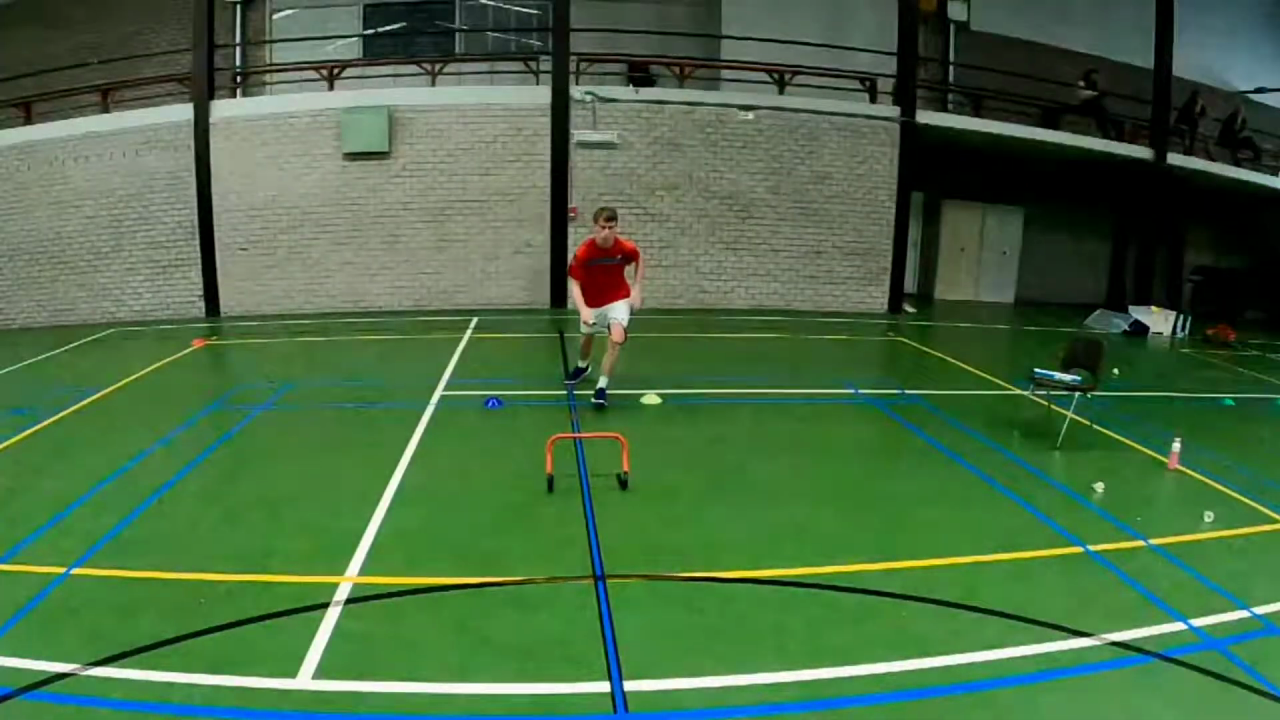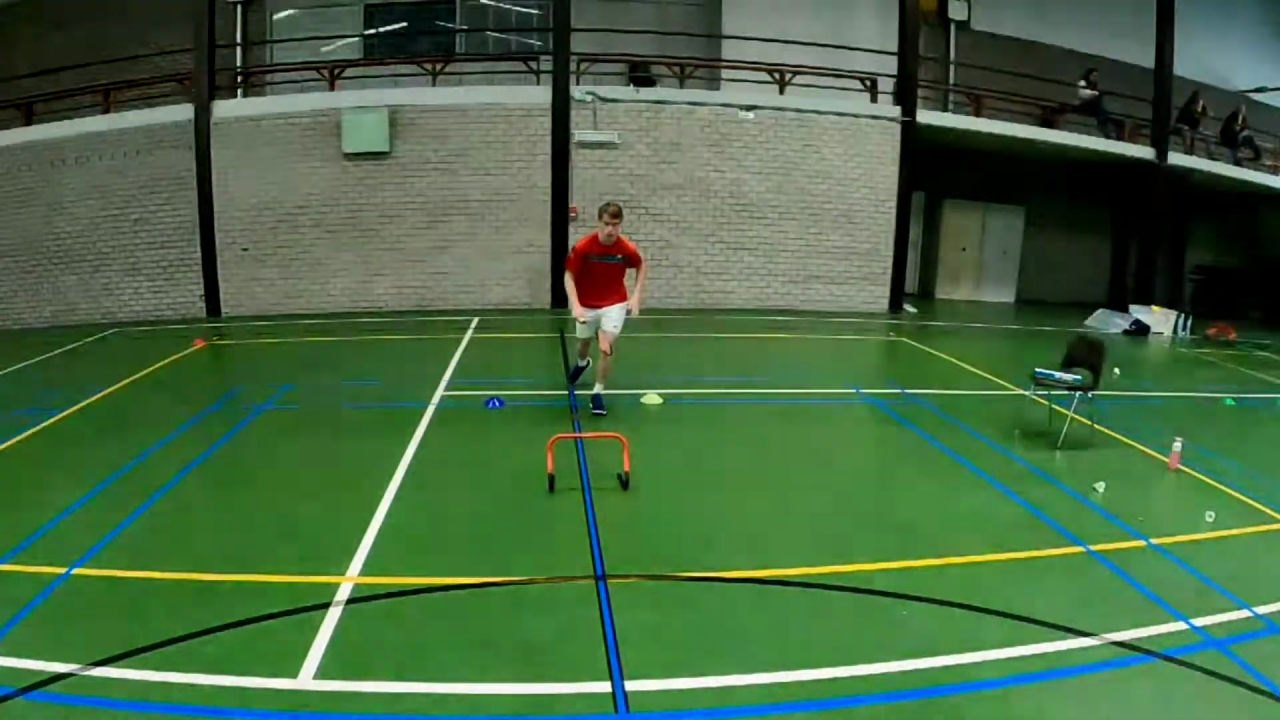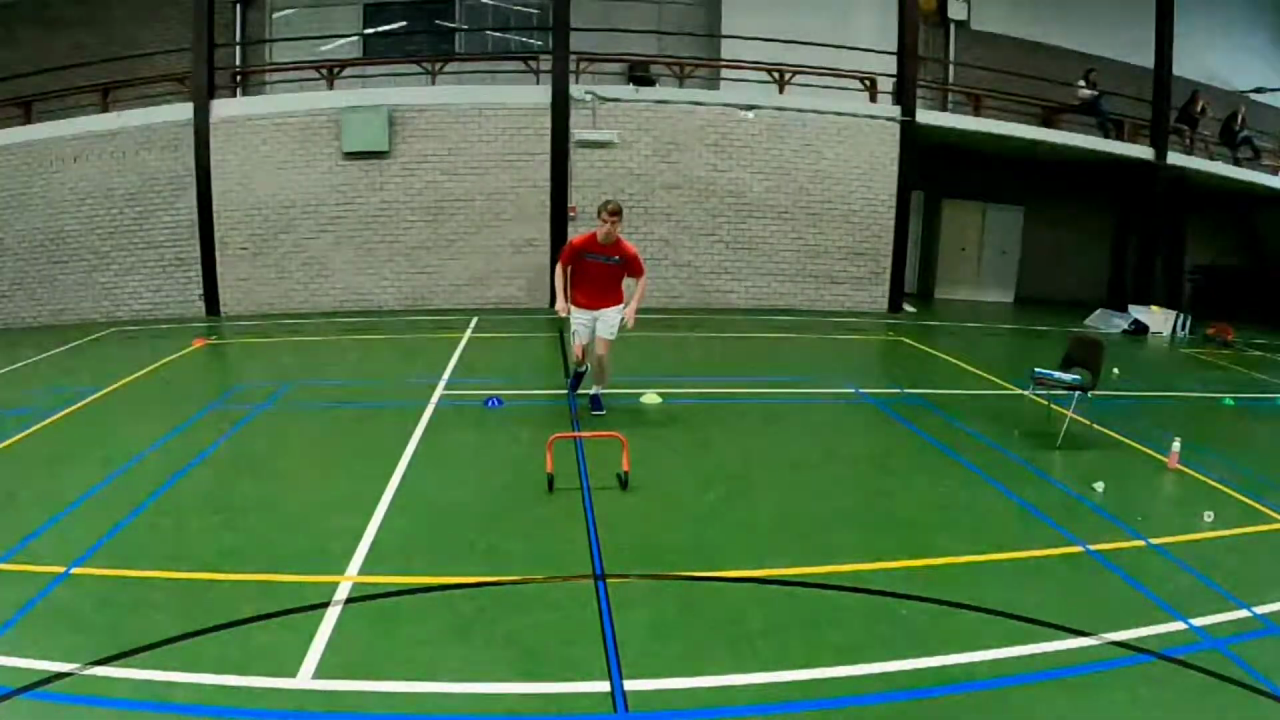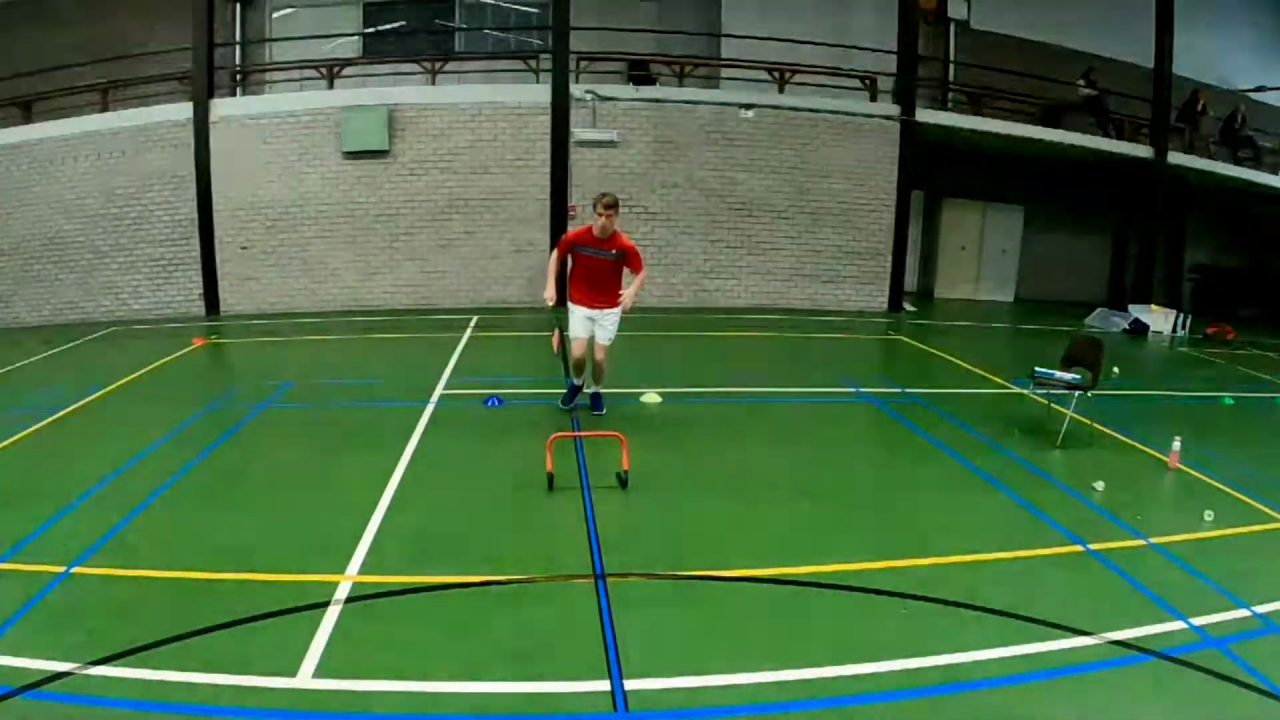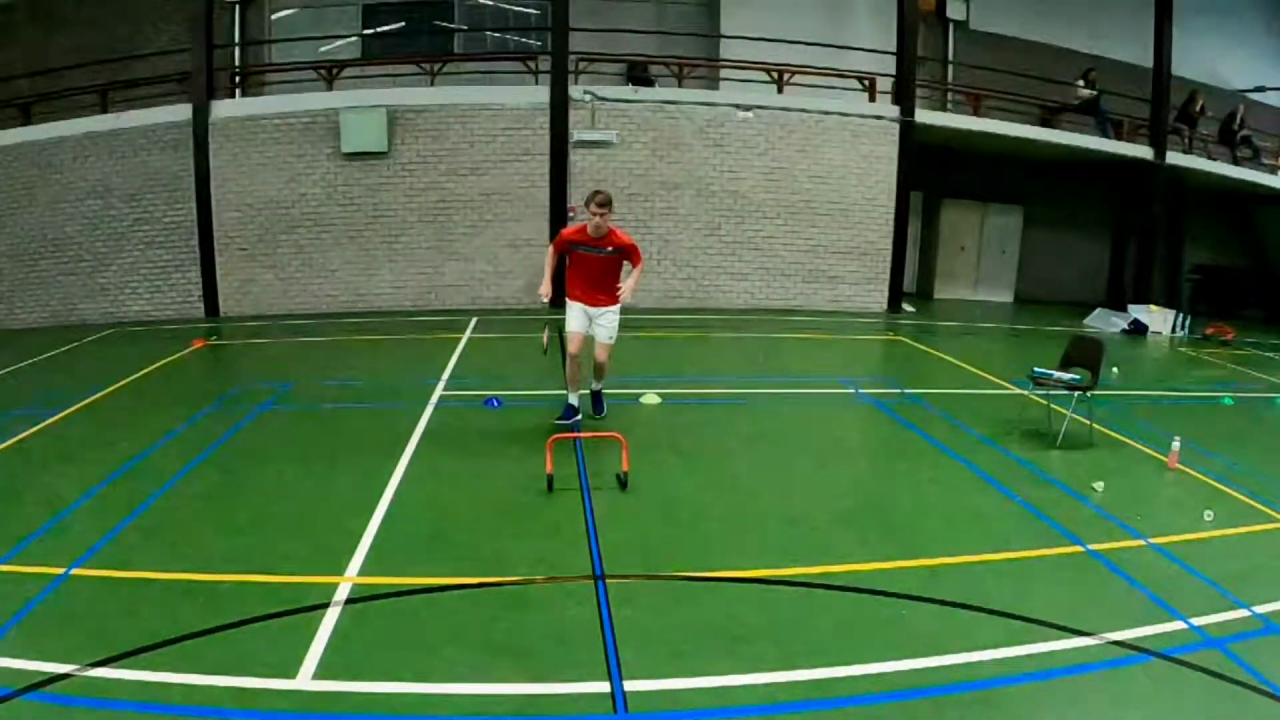
dt=1s
person 1, frame 1
left shoulder: (627, 248)
right shoulder: (583, 253)
left elbow: (639, 261)
right elbow: (575, 284)
left wrist: (636, 290)
right wrist: (582, 310)
left hip: (619, 300)
right hip: (592, 303)
left knee: (616, 340)
right knee: (586, 337)
left ankle: (601, 387)
right ankle: (583, 366)
person 1, frame 2
left shoulder: (628, 249)
right shoulder: (582, 247)
left elbow: (641, 267)
right elbow: (569, 276)
left wrist: (636, 296)
right wrist: (575, 305)
left hip: (615, 305)
right hip: (586, 305)
left knee: (606, 348)
right knee: (584, 344)
left ankle: (597, 393)
right ankle: (582, 363)
person 1, frame 3
left shoulder: (627, 252)
right shoulder: (578, 244)
left elbow: (641, 277)
right elbow: (561, 267)
left wrist: (633, 305)
right wrist: (560, 298)
left hip: (611, 308)
right hip: (581, 307)
left knee: (601, 354)
right knee: (578, 356)
left ankle: (596, 393)
right ankle: (581, 368)
person 1, frame 4
left shoulder: (625, 246)
right shoulder: (575, 238)
left elbow: (640, 272)
right elbow: (556, 255)
left wrist: (632, 290)
right wrist: (550, 285)
left hip: (609, 308)
right hip: (579, 305)
left knee: (599, 357)
right knee: (578, 354)
left ankle: (596, 392)
right ankle: (576, 383)
person 1, frame 5
left shoulder: (623, 242)
right shoulder: (568, 236)
left elbow: (639, 263)
right elbow: (553, 251)
left wrist: (630, 283)
right wrist: (547, 281)
left hip: (607, 306)
right hip: (577, 302)
left knee: (601, 358)
right knee: (573, 352)
left ankle: (597, 390)
right ankle: (573, 404)
